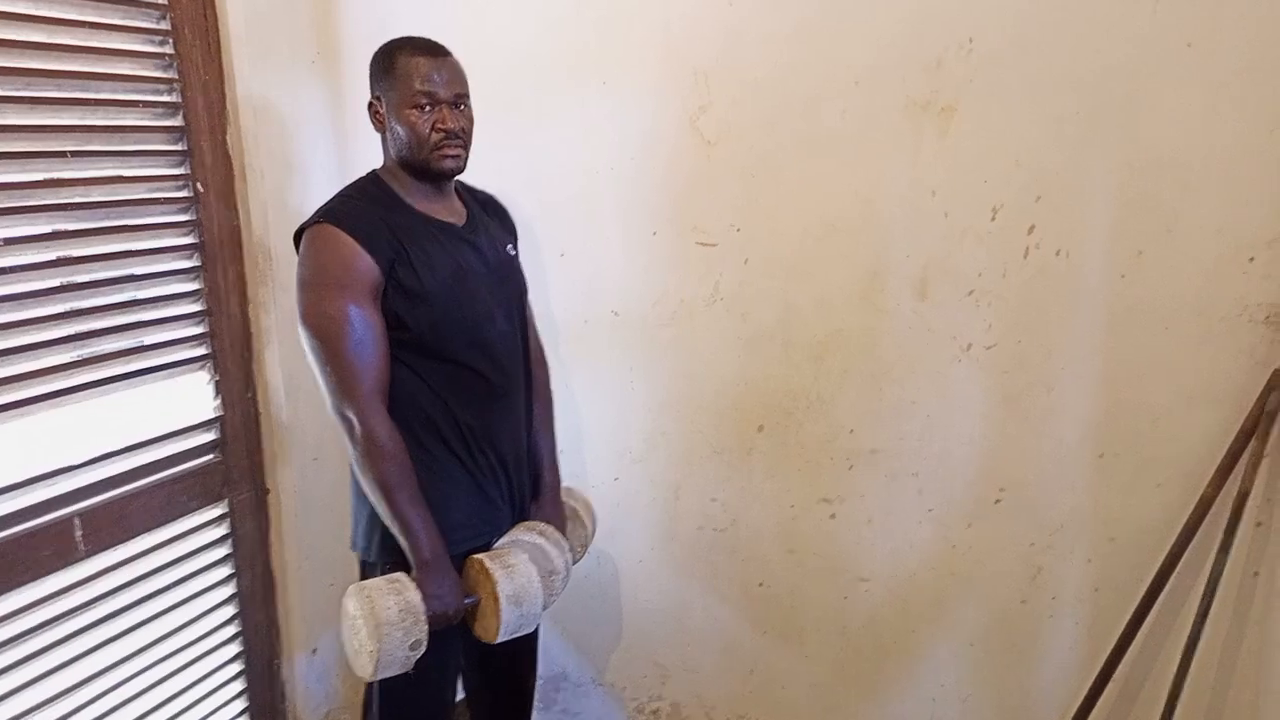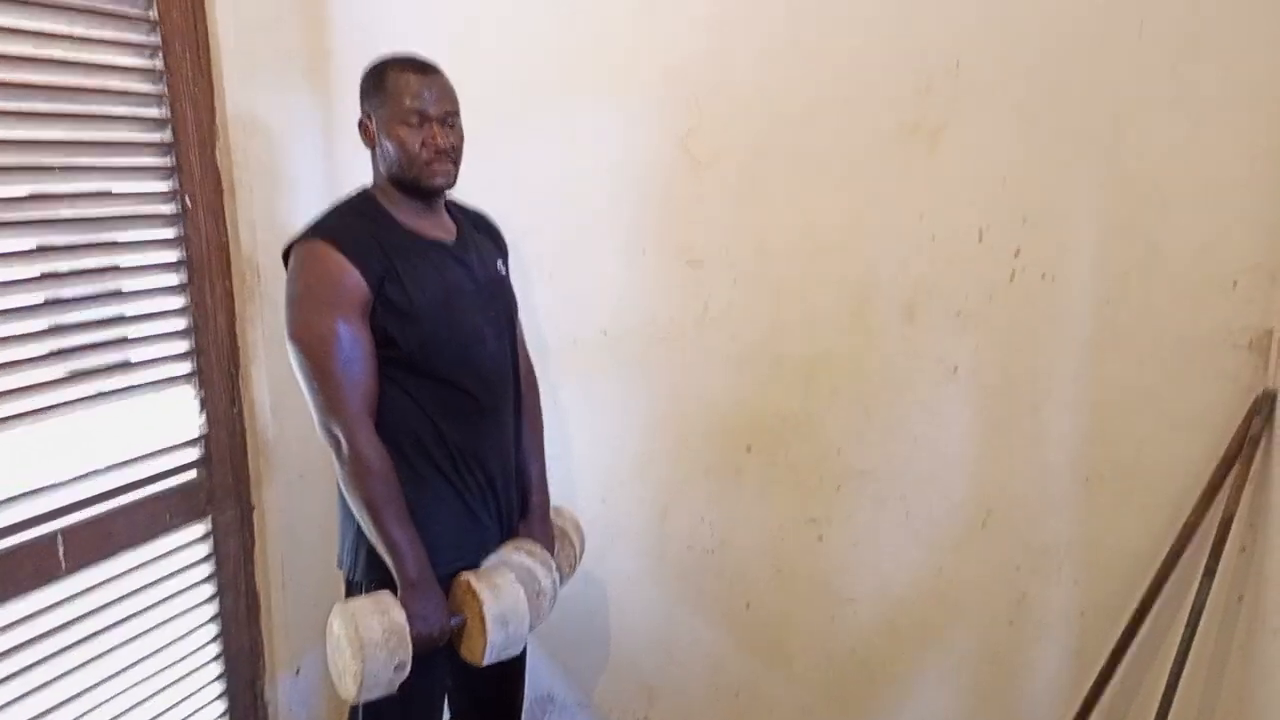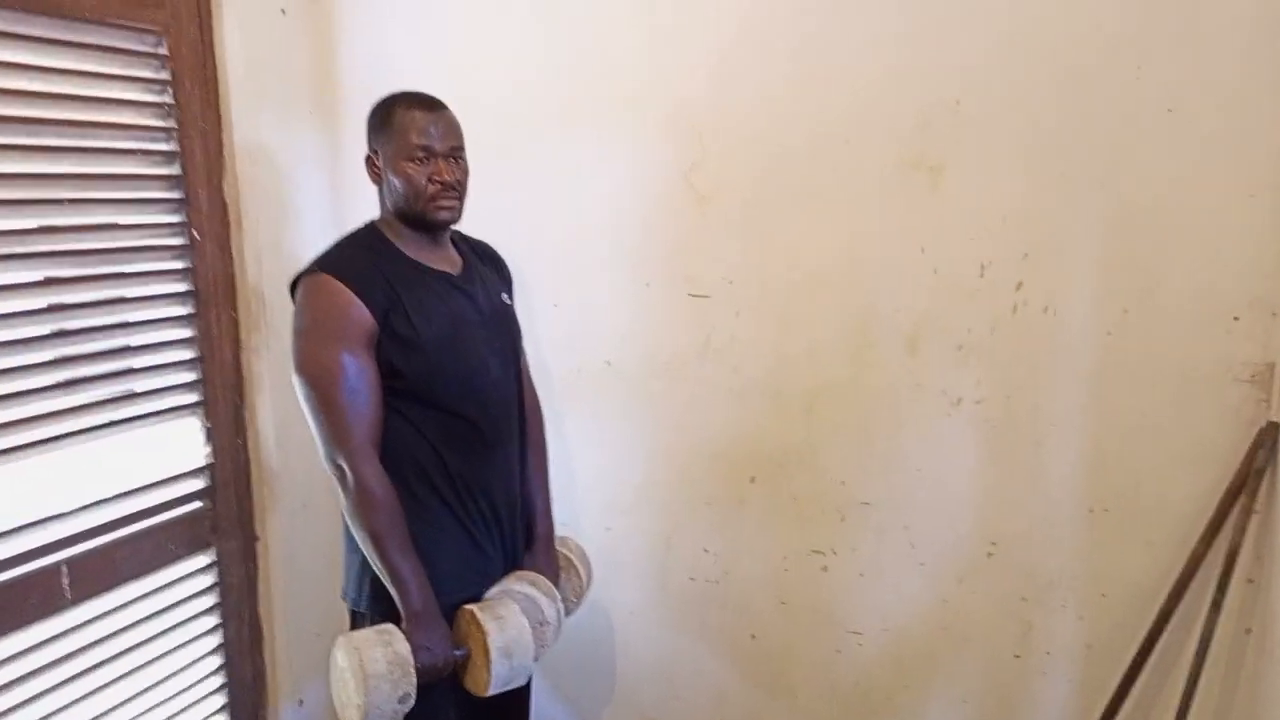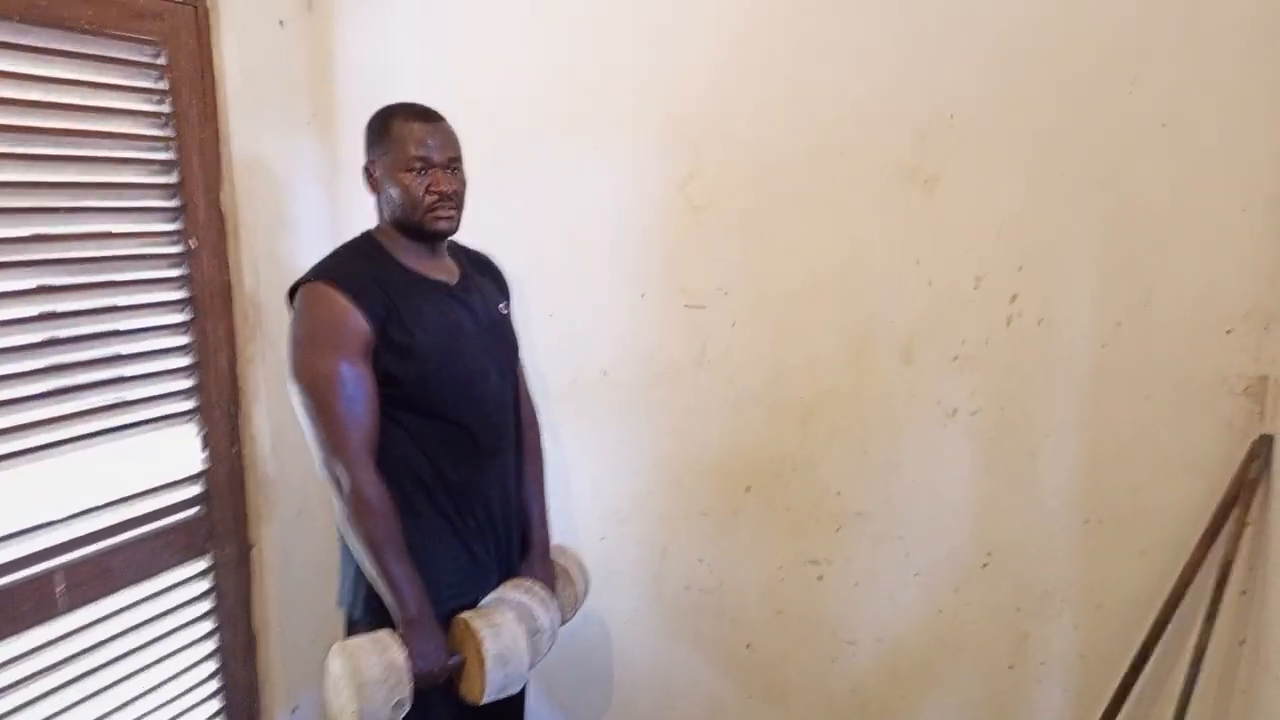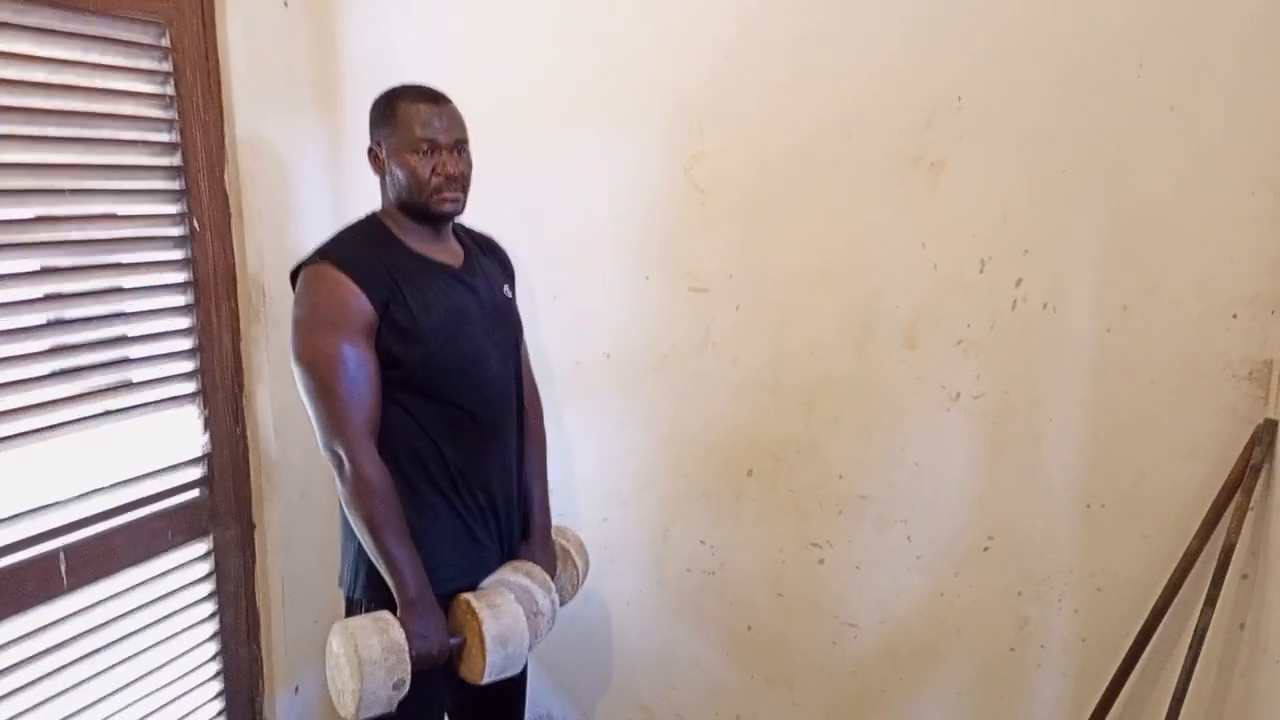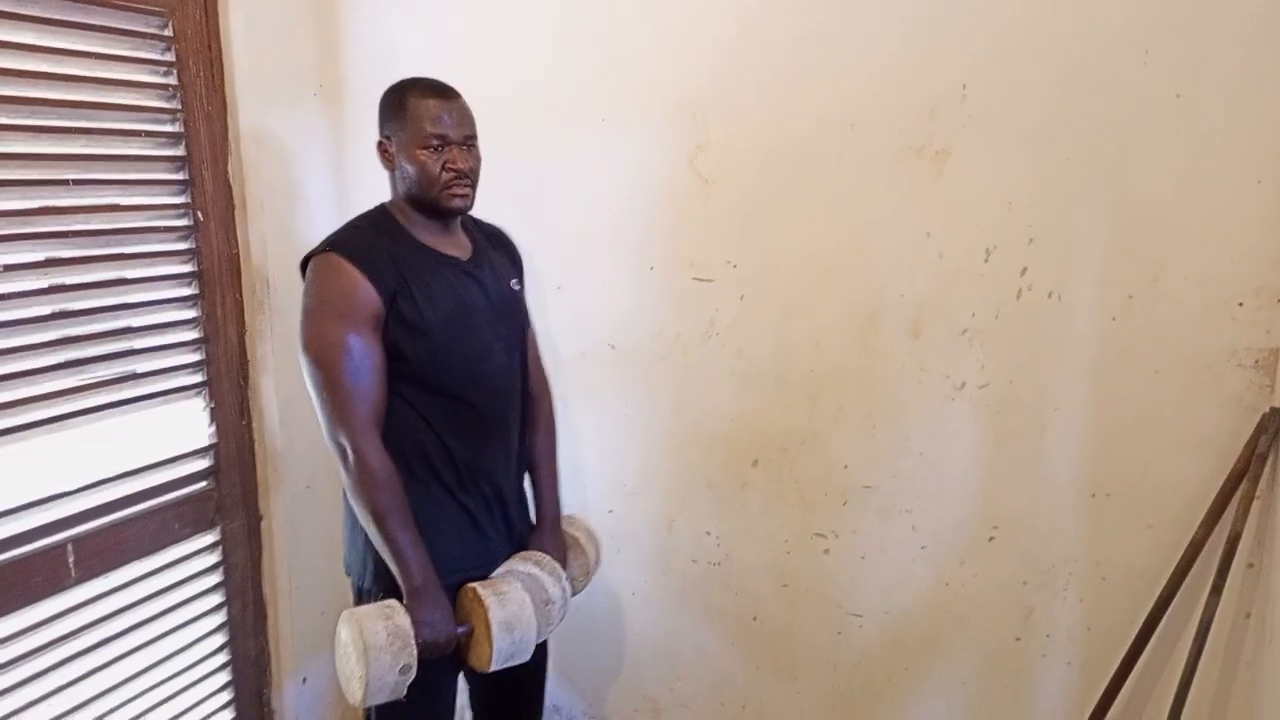
dt=0.2s
person 1, frame 1
left shoulder: (492, 215)
right shoulder: (344, 239)
right elbow: (362, 416)
left wrist: (549, 489)
right wrist: (427, 557)
left hip: (512, 515)
right hip: (417, 533)
person 1, frame 2
left shoulder: (482, 234)
right shoulder: (334, 256)
right elbow: (351, 433)
left wrist: (537, 509)
right wrist: (413, 576)
left hip: (499, 535)
right hip: (407, 553)
person 1, frame 3
left shoulder: (488, 266)
right shoulder: (339, 290)
right elbow: (355, 464)
left wrist: (542, 540)
right wrist: (417, 608)
left hip: (505, 567)
right hip: (411, 583)
person 1, frame 4
left shoulder: (485, 276)
right shoulder: (337, 299)
right elbow: (352, 472)
left wrist: (538, 549)
right wrist: (412, 616)
left hip: (499, 575)
right hip: (406, 590)
person 1, frame 5
left shoulder: (490, 258)
right shoulder: (341, 280)
right elbow: (353, 453)
left wrist: (539, 532)
right wrist: (412, 596)
left hip: (500, 551)
right hip: (406, 568)
person 1, frame 6
left shoulder: (498, 250)
right shoulder: (348, 270)
right elbow: (358, 444)
left wrist: (549, 521)
right wrist: (419, 584)
left hip: (505, 537)
right hip: (413, 552)
